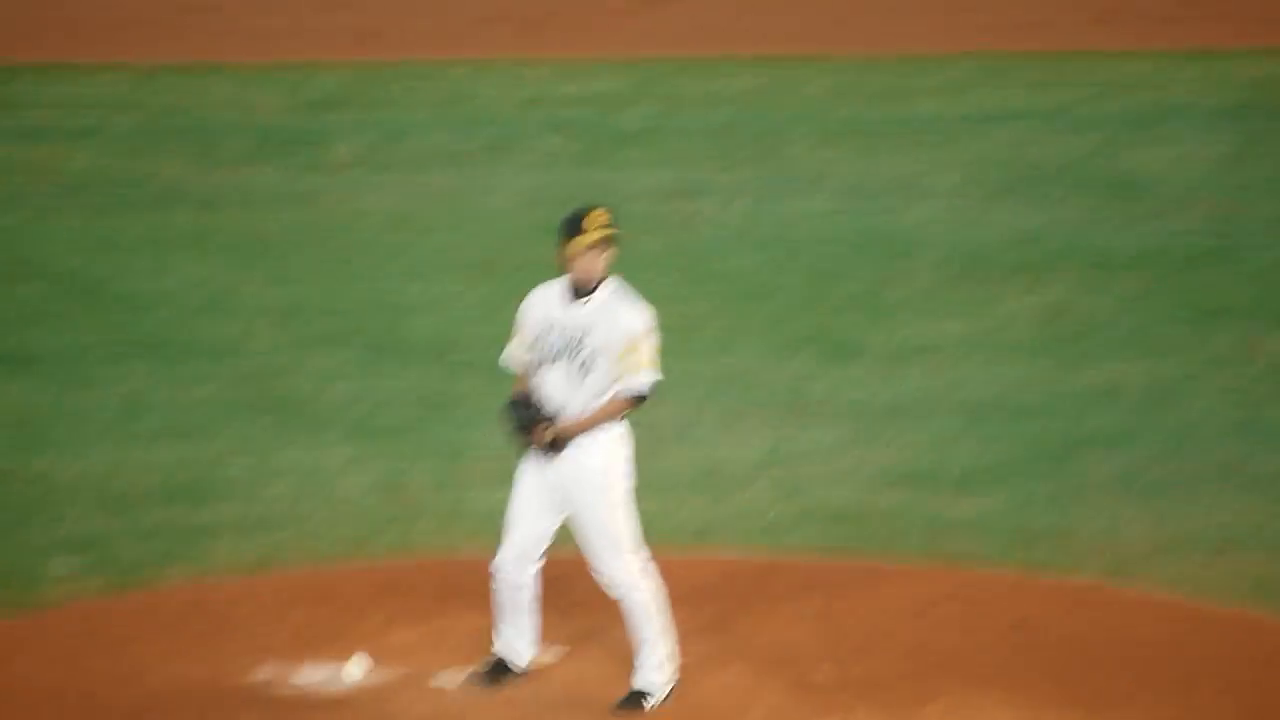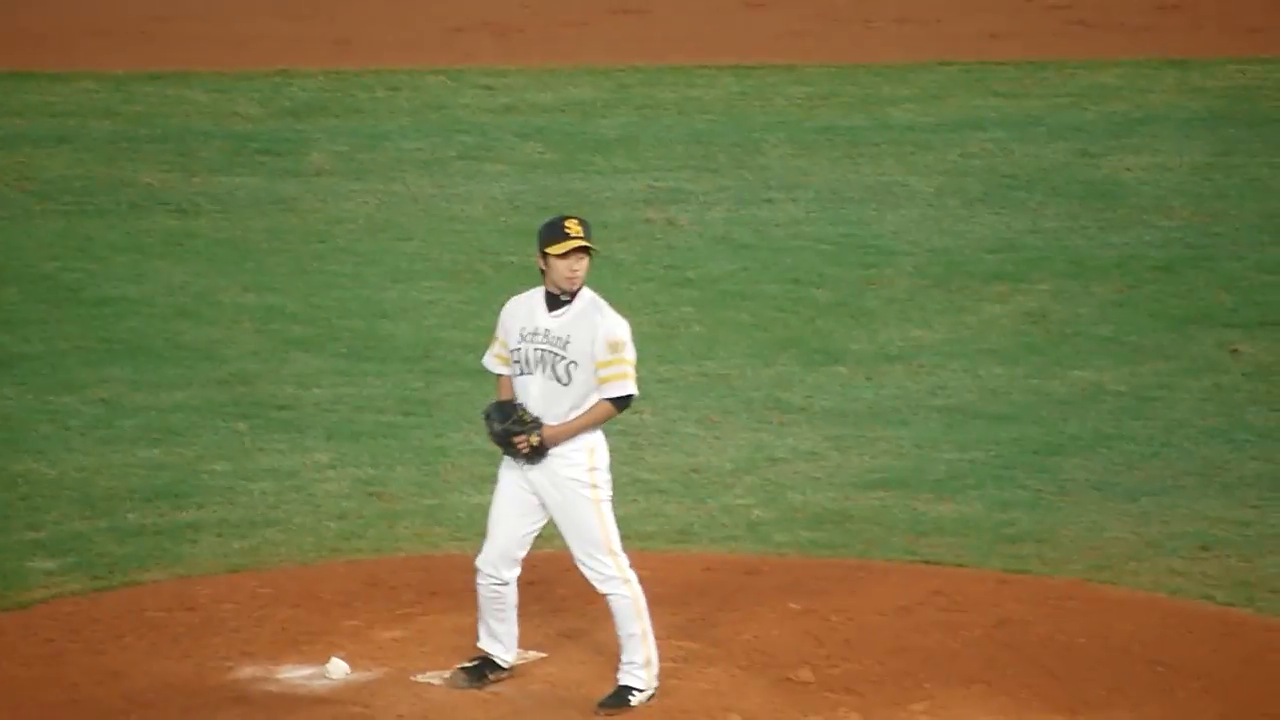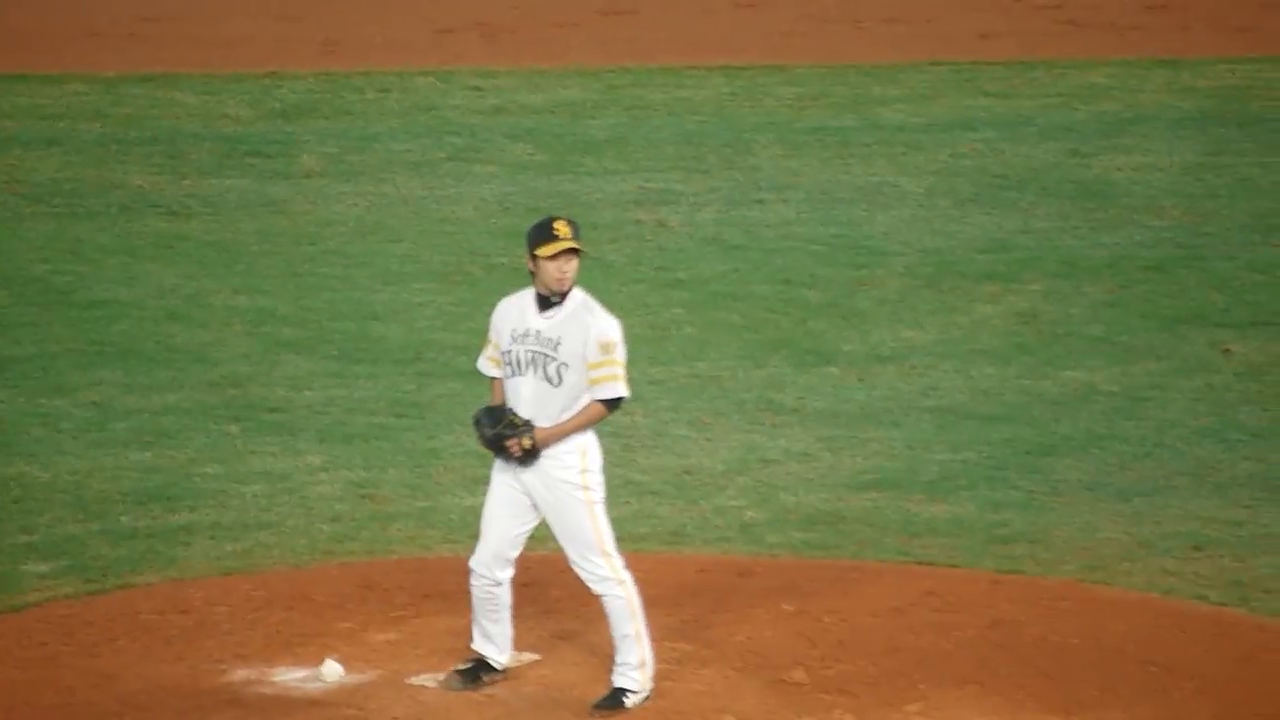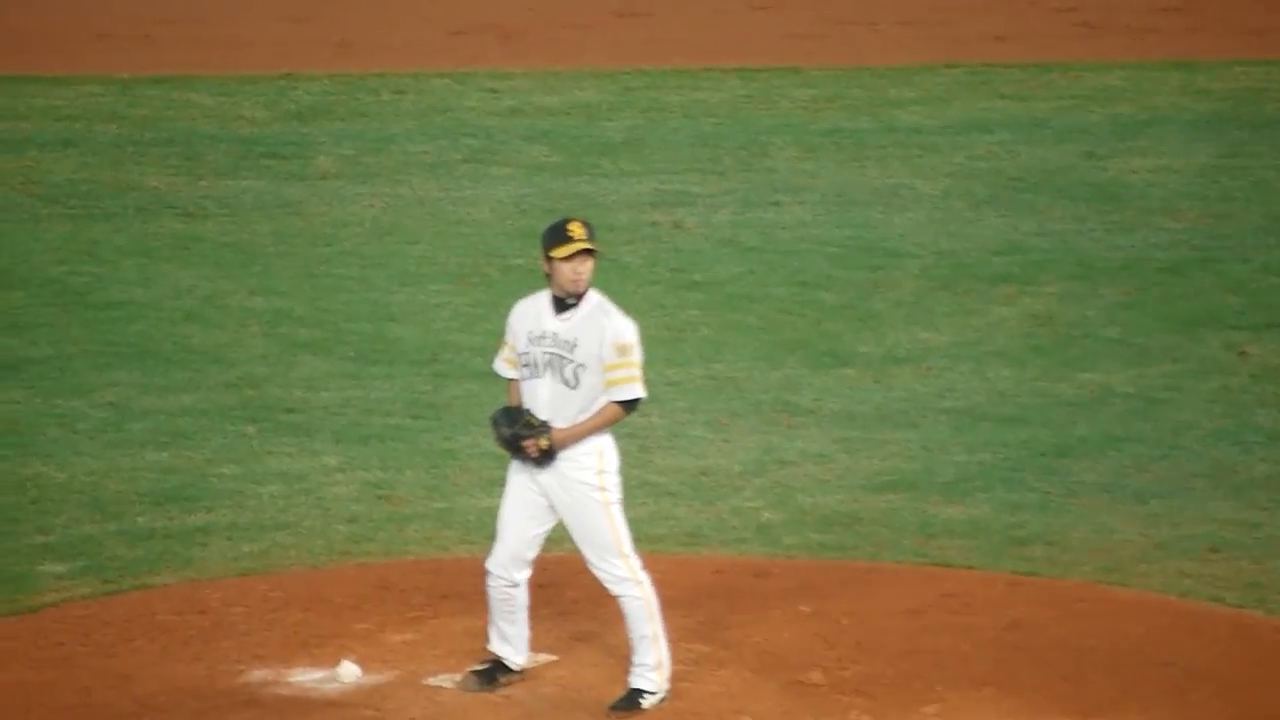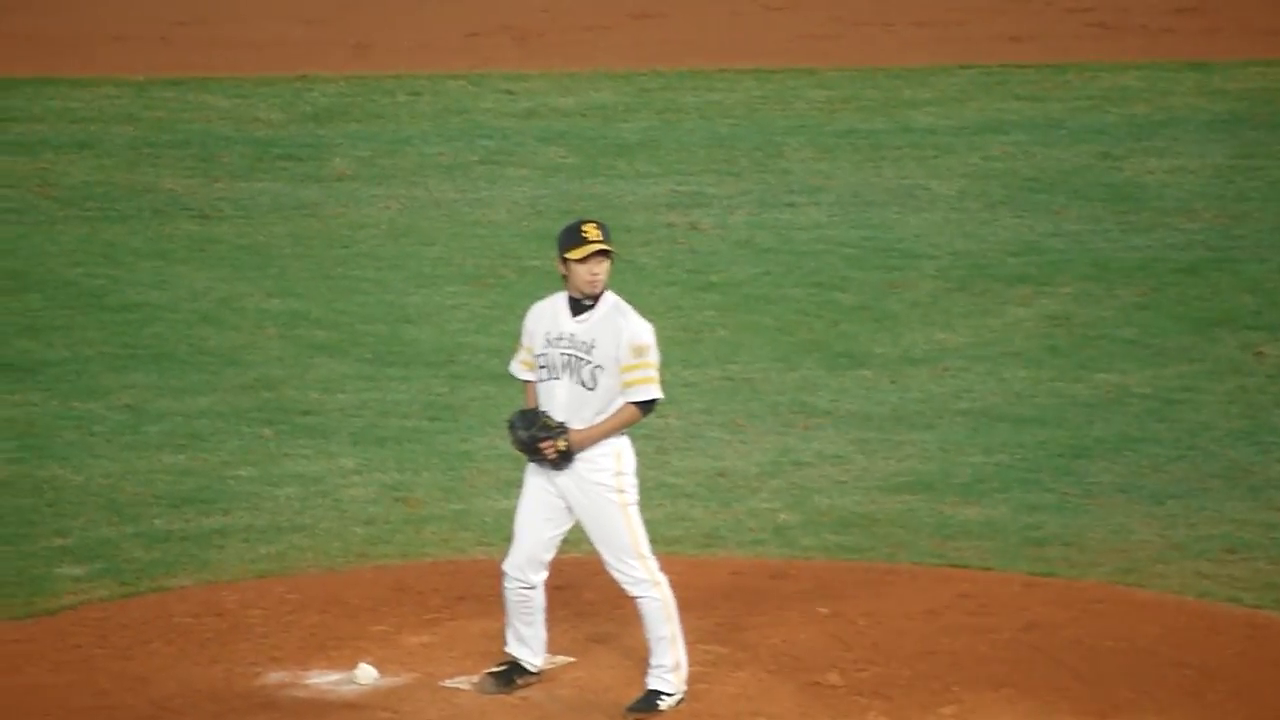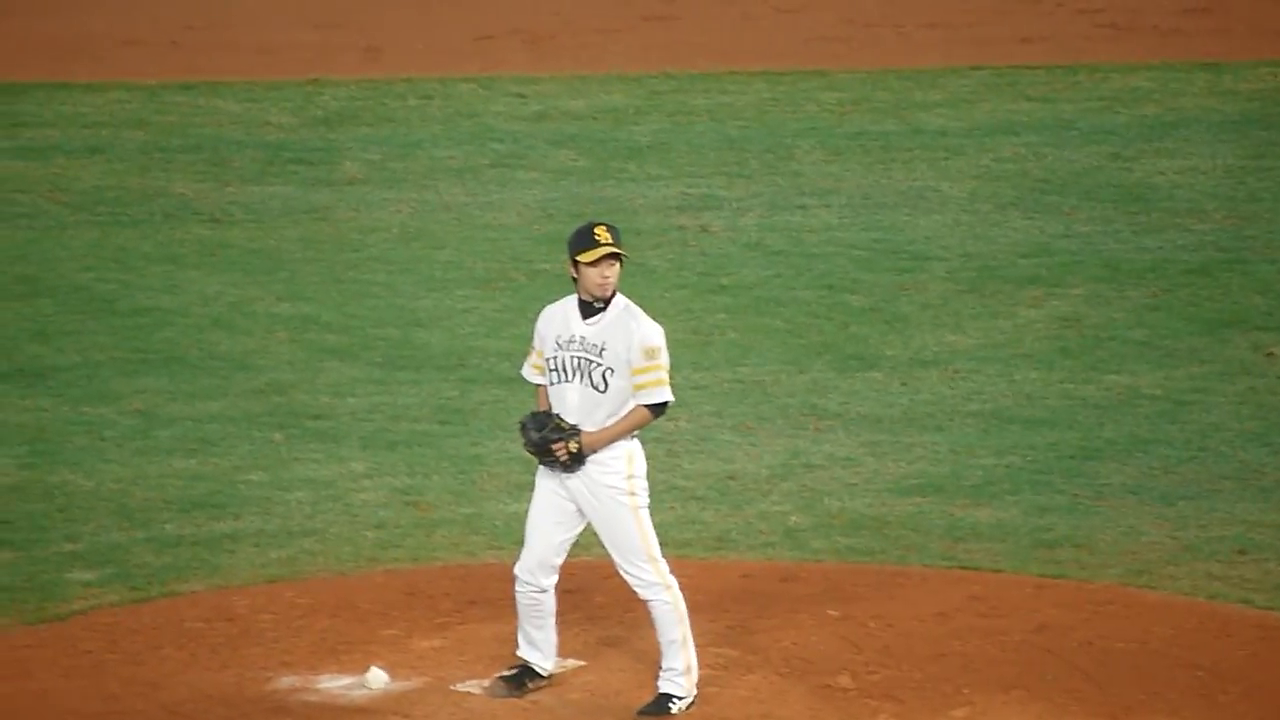
dt=0.1s
person 1, frame 1
left shoulder: (628, 313)
right shoulder: (538, 302)
left elbow: (636, 391)
left wrist: (572, 427)
left hip: (596, 450)
right hip: (541, 451)
left knee: (621, 567)
right knee: (512, 559)
left ankle: (656, 674)
right ankle: (514, 654)
person 1, frame 2
left shoulder: (605, 323)
right shoulder: (516, 309)
left elbow: (618, 398)
left wrist: (553, 434)
left hip: (575, 457)
right hip: (522, 457)
left knee: (607, 569)
right knee: (495, 561)
left ankle: (639, 674)
right ankle: (497, 655)
person 1, frame 3
left shoulder: (597, 323)
right shoulder: (507, 311)
left elbow: (608, 399)
left wrist: (545, 435)
left hip: (567, 457)
right hip: (513, 457)
left knee: (603, 570)
right knee: (487, 563)
left ankle: (634, 676)
right ankle: (491, 657)
person 1, frame 4
left shoulder: (613, 325)
right shoulder: (523, 312)
left elbow: (624, 401)
left wrist: (562, 436)
left hip: (584, 459)
right hip: (529, 459)
left knee: (620, 571)
right knee: (504, 565)
left ankle: (651, 677)
right ankle: (508, 658)
person 1, frame 5
left shoulder: (629, 327)
right shoulder: (540, 314)
left elbow: (642, 402)
left wrist: (579, 438)
left hip: (601, 460)
right hip: (546, 461)
left knee: (637, 572)
right knee: (521, 566)
left ankle: (668, 679)
right ankle: (525, 660)
person 1, frame 6
left shoulder: (640, 329)
right shoulder: (551, 318)
left elbow: (653, 404)
left wrist: (590, 440)
left hip: (612, 463)
right hip: (557, 465)
left knee: (648, 575)
right knee: (532, 570)
right ankle: (537, 663)
